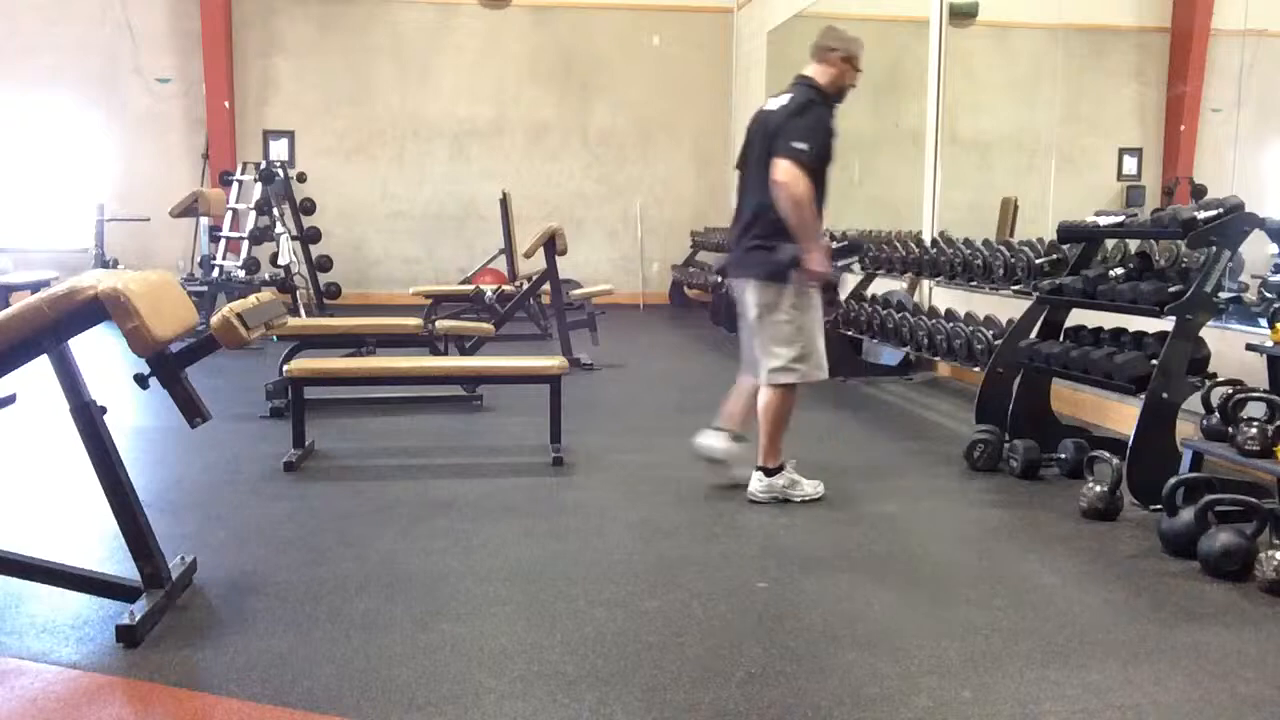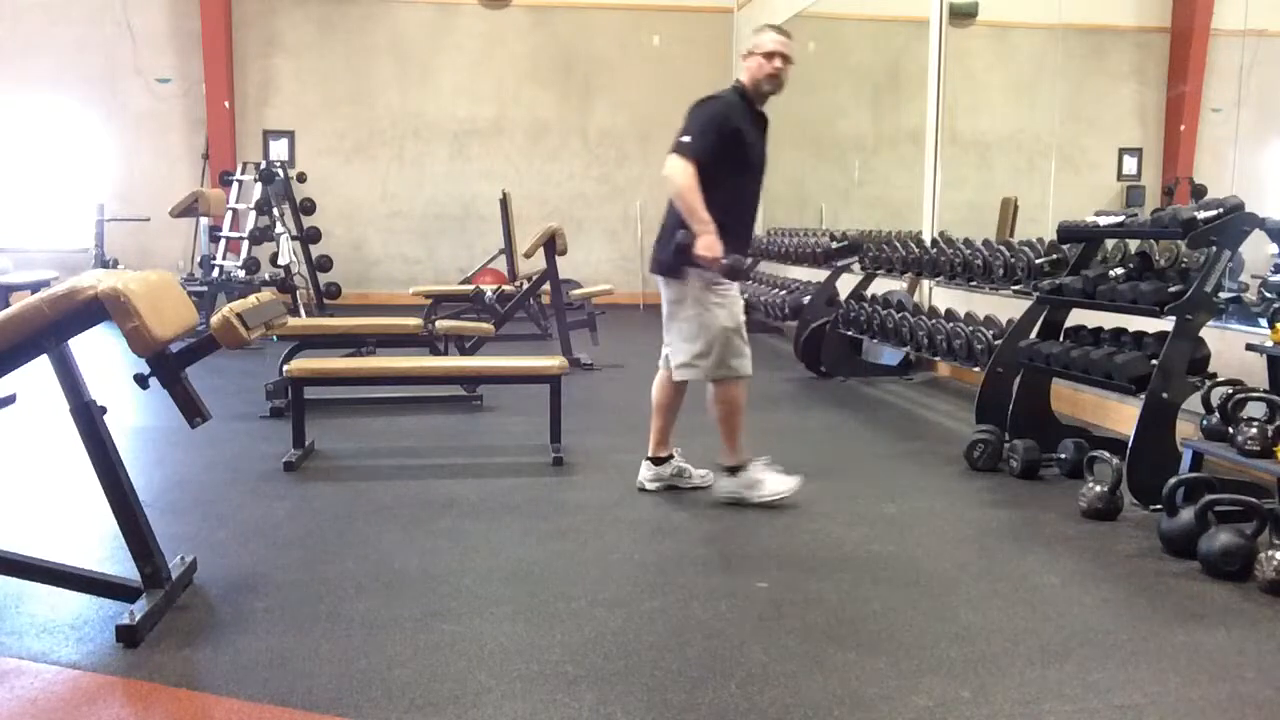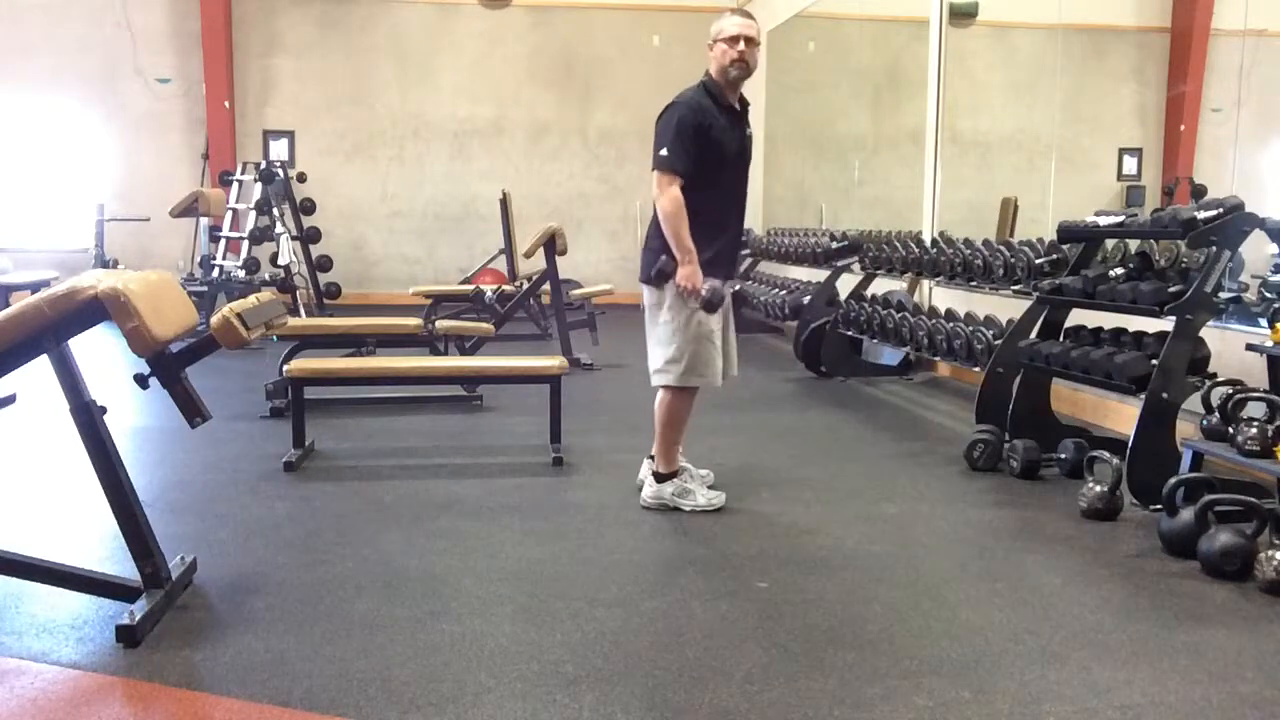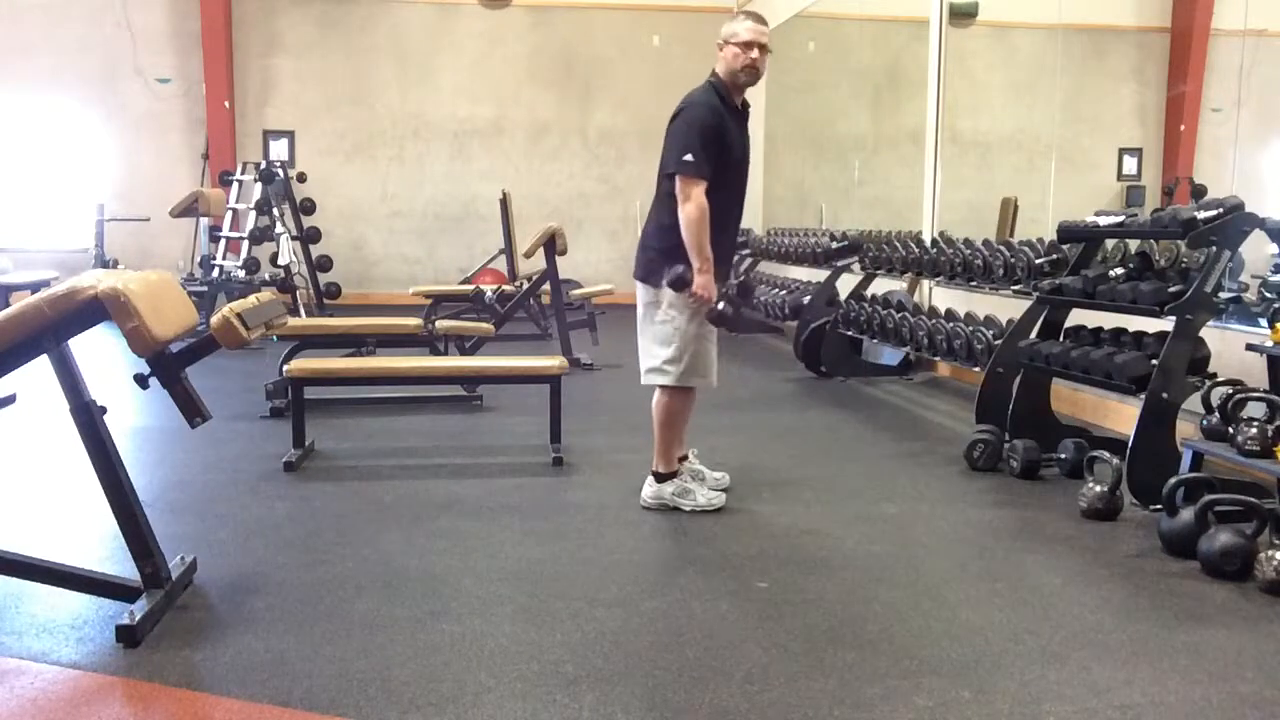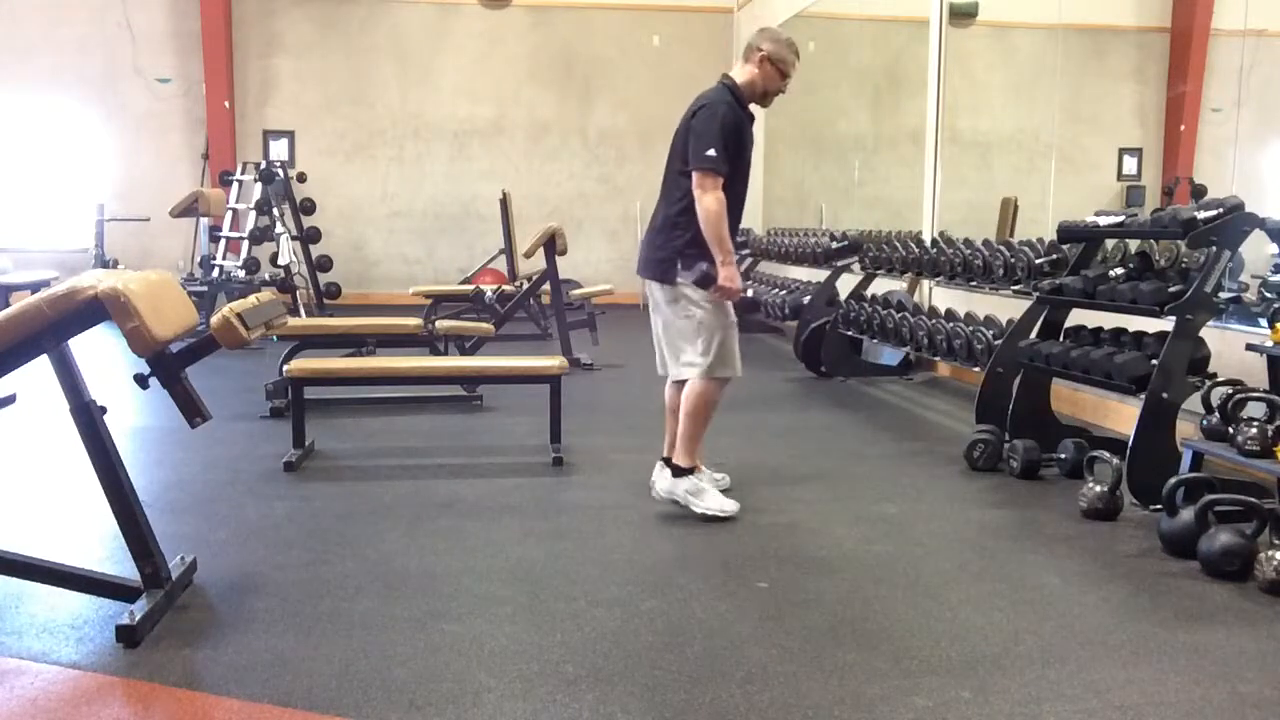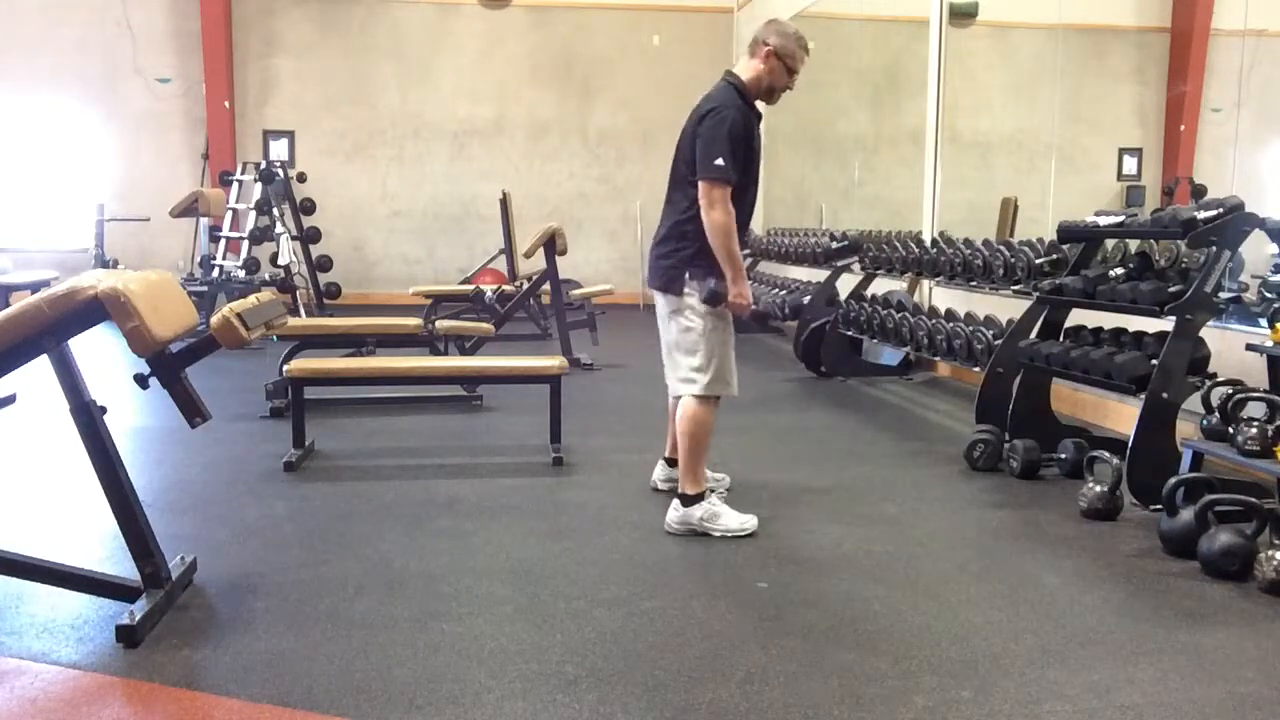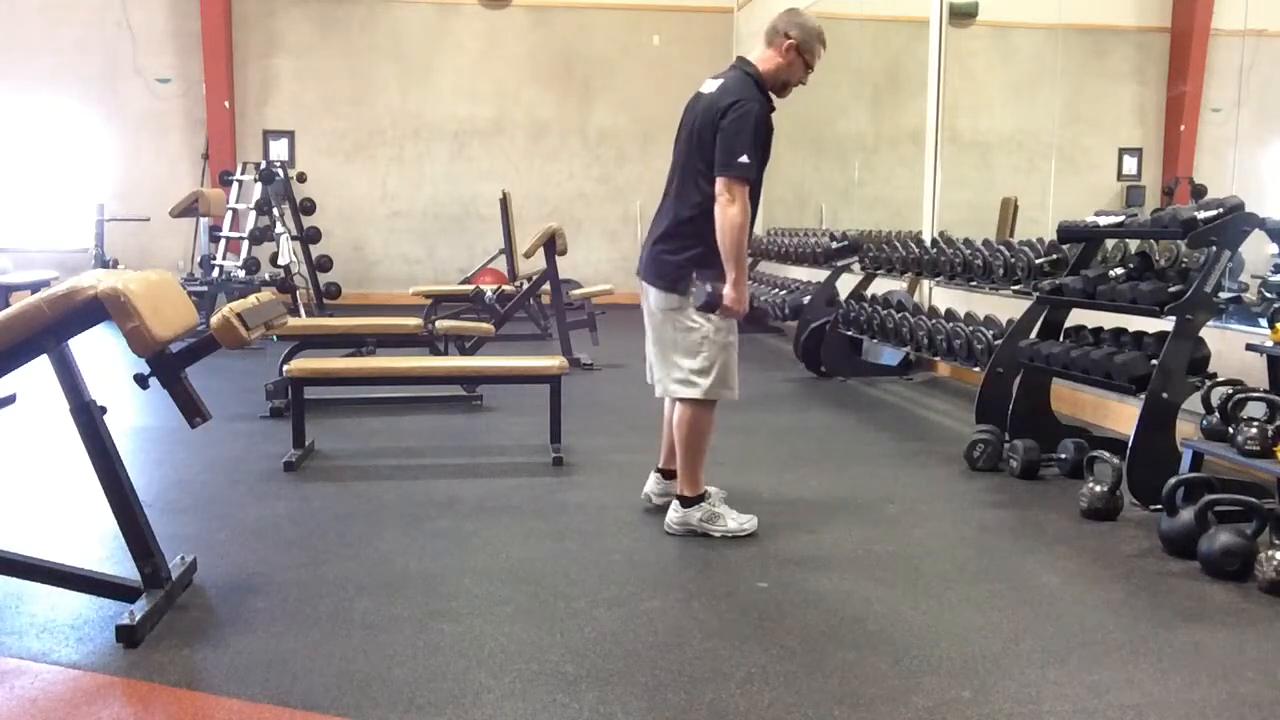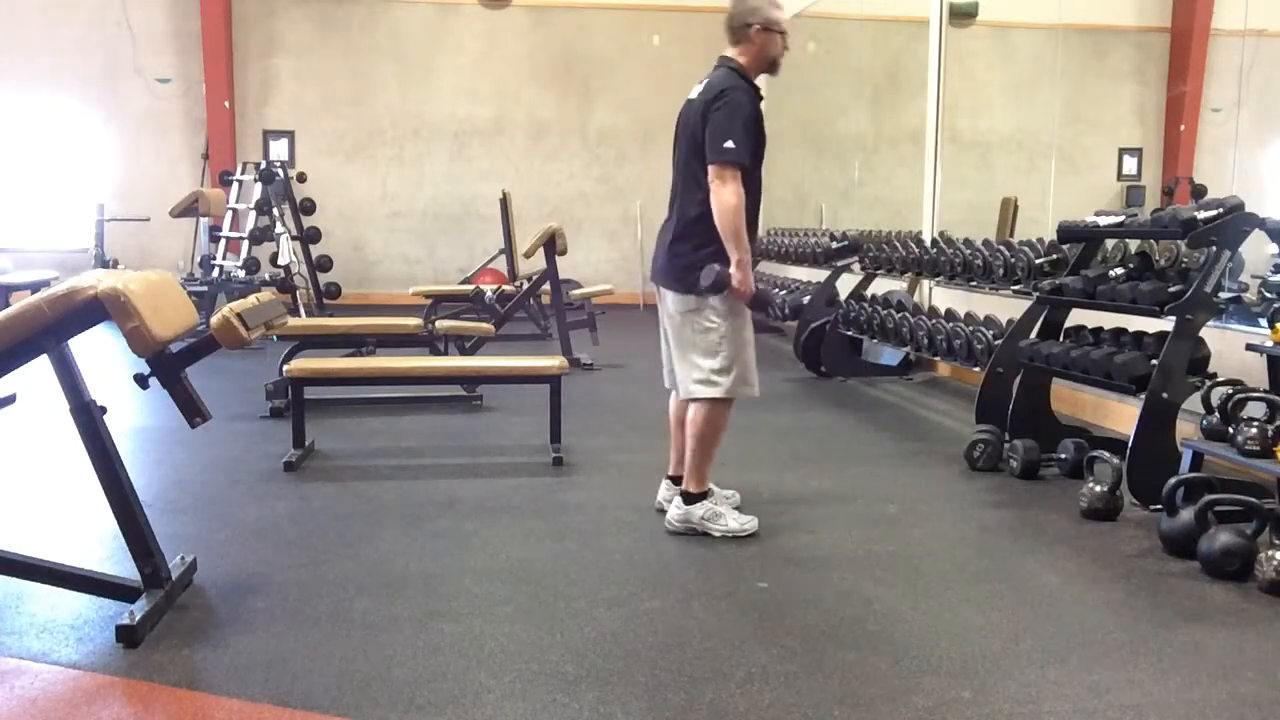
dt=0.4s
person 1, frame 1
left shoulder: (773, 107)
right shoulder: (812, 110)
left elbow: (752, 179)
right elbow: (786, 178)
right wrist: (814, 247)
left hip: (749, 255)
right hip: (780, 260)
left knee: (763, 362)
right knee: (787, 366)
left ankle: (723, 433)
right ankle: (770, 474)
person 1, frame 2
left shoulder: (752, 119)
right shoulder: (720, 109)
right elbow: (677, 168)
left wrist: (708, 238)
right wrist: (705, 232)
left hip: (690, 262)
right hip: (698, 263)
left knee: (678, 363)
right knee: (726, 365)
left ankle: (659, 462)
right ankle: (737, 471)
person 1, frame 3
left shoulder: (739, 113)
right shoulder: (689, 110)
right elbow: (665, 189)
right wrist: (686, 261)
left hip: (715, 268)
right hip: (685, 271)
left knee: (687, 371)
right knee: (682, 373)
left ankle: (661, 459)
right ankle: (664, 479)
person 1, frame 4
left shoulder: (736, 110)
right shoulder: (701, 111)
right elbow: (689, 196)
left wrist: (711, 268)
right wrist: (702, 270)
left hip: (697, 265)
right hip: (678, 267)
left knee: (692, 372)
right knee: (678, 373)
left ankle: (678, 460)
right ankle: (663, 480)
person 1, frame 5
left shoulder: (730, 110)
right shoulder: (719, 109)
right elbow: (706, 190)
left wrist: (718, 260)
right wrist: (726, 263)
left hip: (677, 258)
right hip: (685, 261)
left knee: (686, 369)
right knee: (711, 367)
left ankle: (674, 462)
right ankle: (682, 472)
person 1, frame 6
left shoulder: (732, 106)
right shoulder: (726, 112)
right elbow: (713, 202)
left wrist: (729, 272)
right wrist: (736, 278)
left hip: (684, 265)
right hip: (694, 270)
left knee: (690, 376)
right knee: (703, 385)
left ankle: (672, 465)
right ankle: (691, 502)
person 1, frame 7
left shoulder: (721, 86)
right shoulder: (747, 104)
right elbow: (729, 199)
right wrist: (736, 280)
left hip: (666, 257)
right hip: (693, 268)
left knee: (682, 381)
right knee: (700, 386)
left ankle: (667, 476)
right ankle: (689, 503)
person 1, frame 8
left shoulder: (709, 88)
right shoulder: (735, 95)
right elbow: (724, 184)
right wrist: (740, 262)
left hip: (678, 261)
right hip: (706, 268)
left knee: (691, 382)
right knee: (718, 386)
left ankle: (678, 482)
right ankle: (693, 500)
